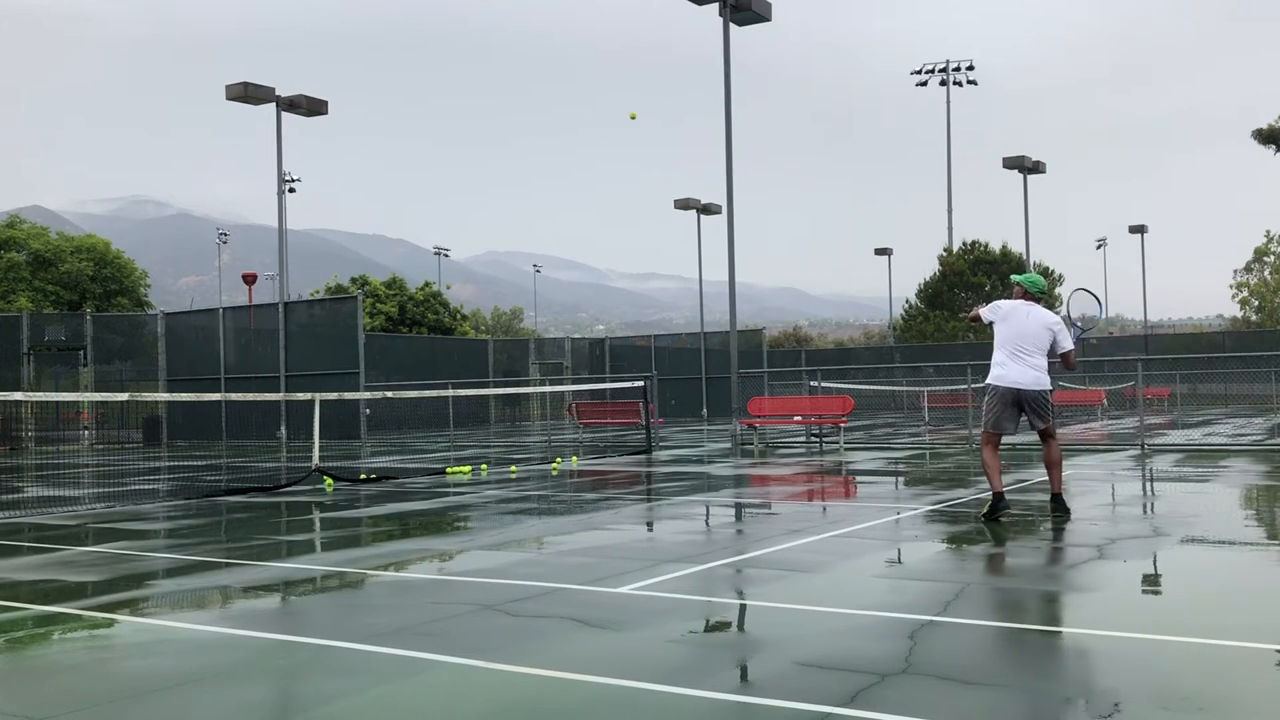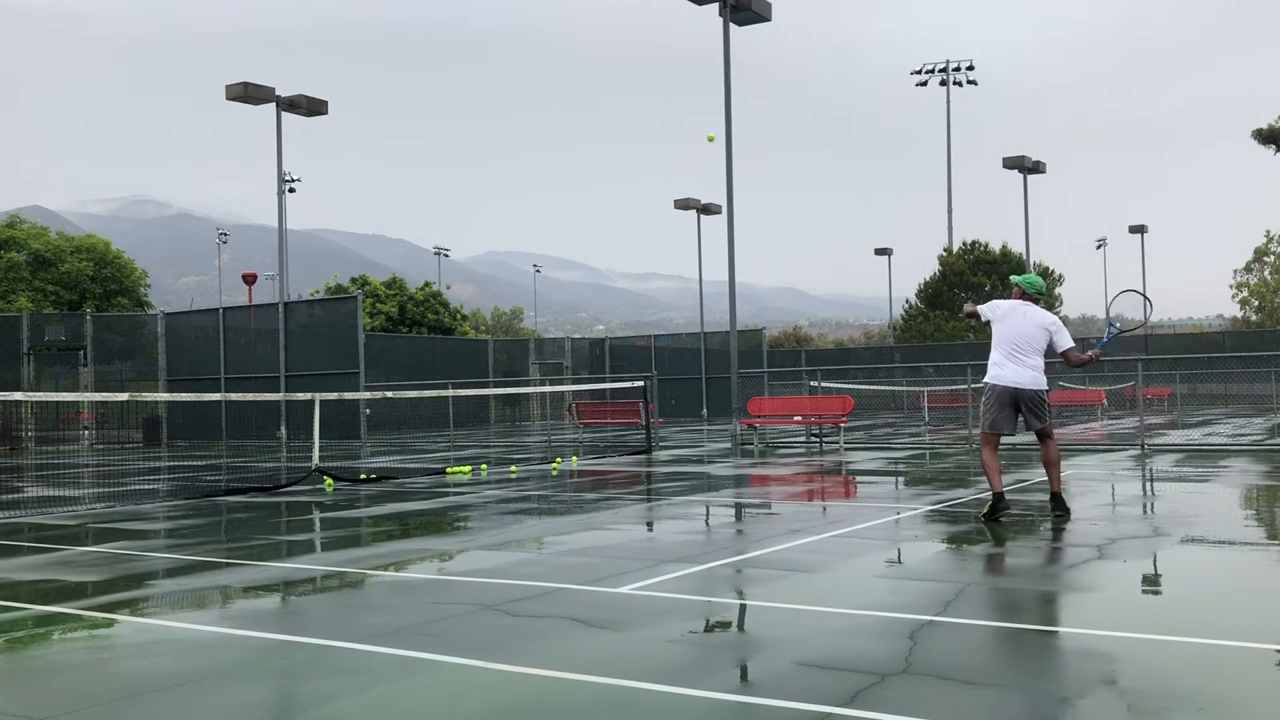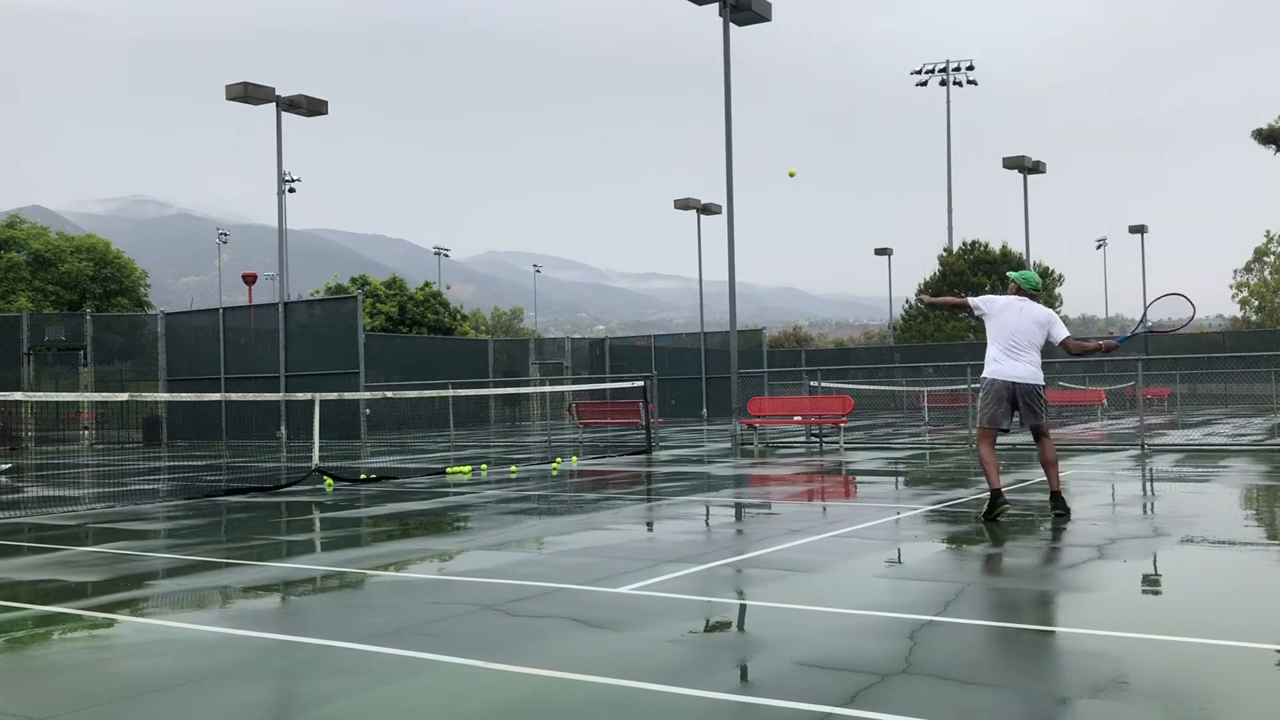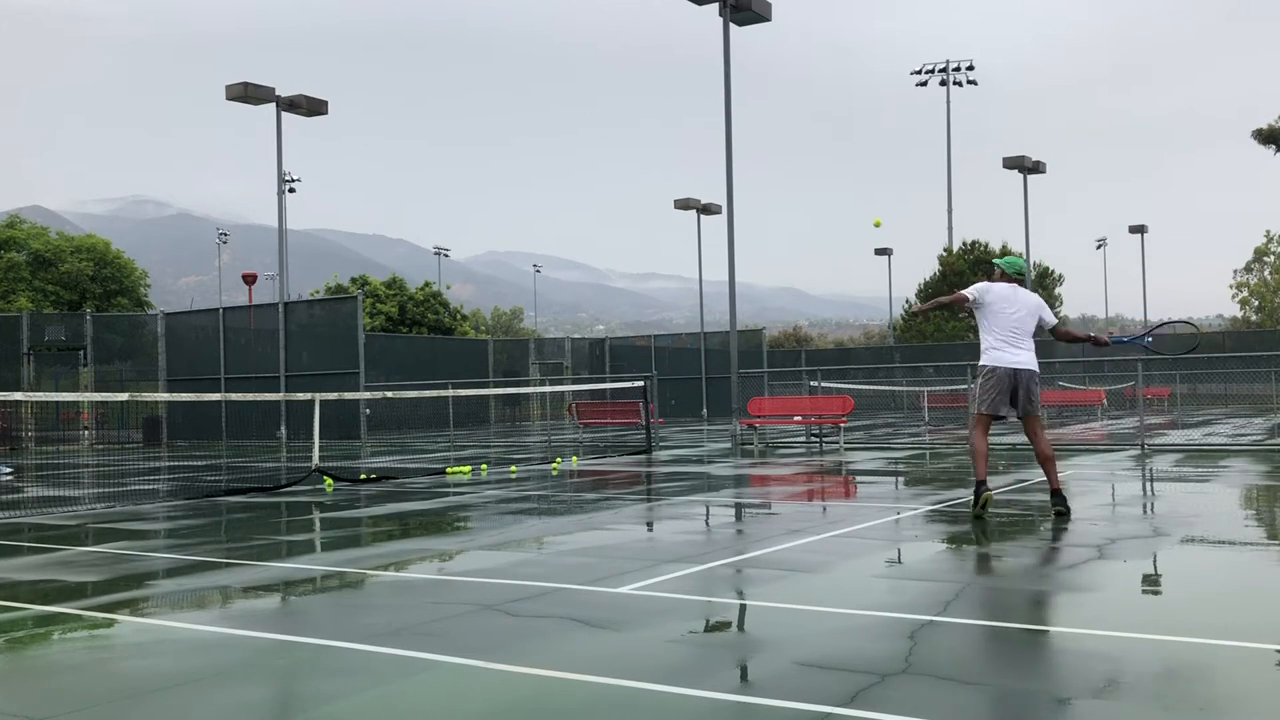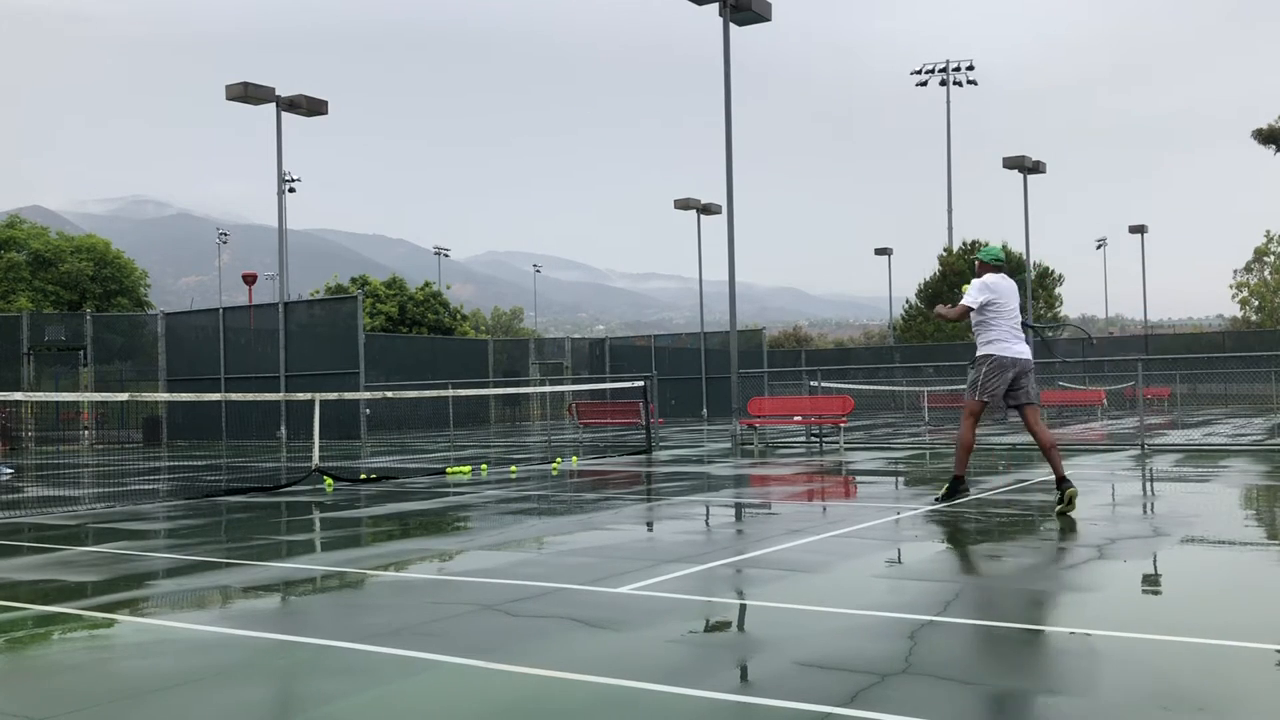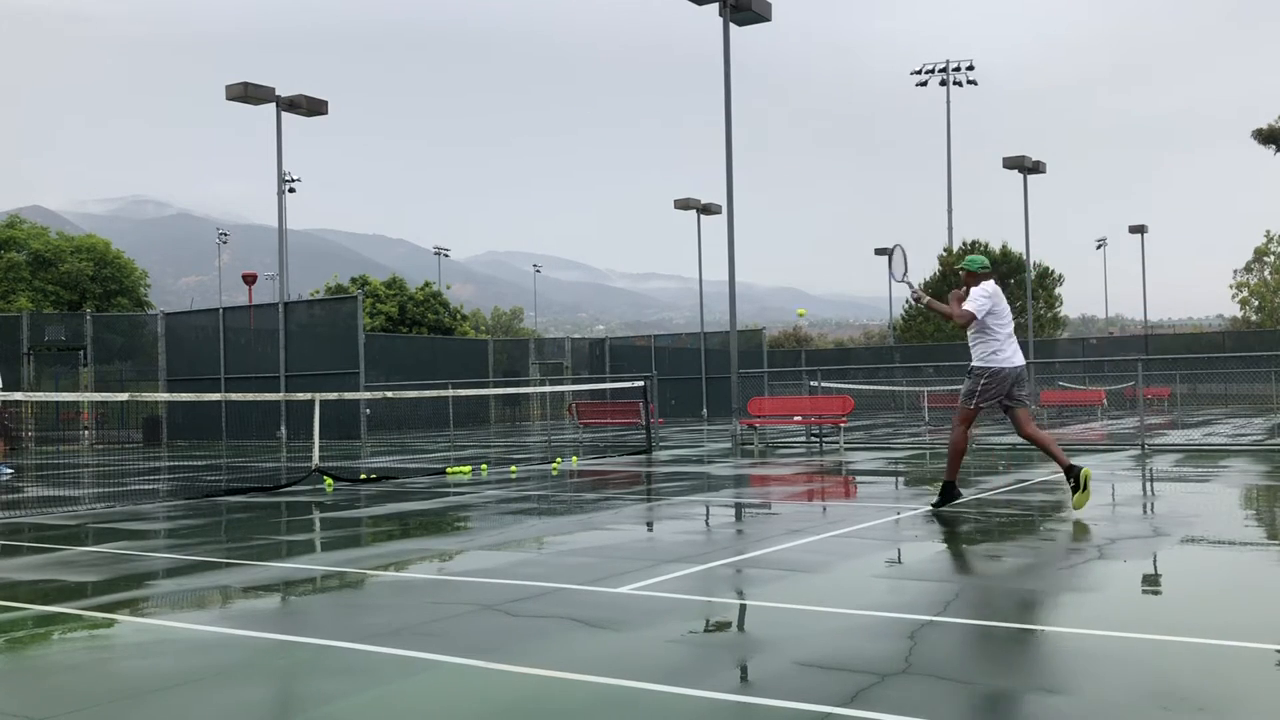
dt=0.1s
person 1, frame 1
left shoulder: (1001, 307)
right shoulder: (1053, 320)
left elbow: (975, 316)
right elbow: (1070, 363)
left wrist: (977, 310)
left hip: (1000, 384)
right hip: (1036, 386)
left knee: (988, 446)
right knee: (1049, 439)
left ankle: (998, 498)
right ankle: (1057, 499)
person 1, frame 2
left shoulder: (1000, 306)
right shoulder: (1050, 320)
left elbow: (969, 312)
right elbow: (1074, 361)
left wrist: (967, 306)
right wrist: (1091, 356)
left hip: (998, 383)
right hip: (1033, 386)
left knee: (988, 446)
right knee: (1047, 440)
left ankle: (998, 498)
right ankle: (1057, 498)
person 1, frame 3
left shoulder: (993, 302)
right shoulder: (1047, 315)
left elbow: (957, 302)
right elbow: (1073, 348)
left wrist: (930, 300)
right wrist: (1102, 346)
left hip: (997, 379)
right hip: (1030, 381)
left knee: (986, 443)
right knee: (1043, 440)
left ankle: (997, 496)
right ankle: (1057, 499)
person 1, frame 4
left shoulder: (985, 290)
right shoulder: (1034, 300)
left elbow: (952, 299)
right elbow: (1061, 333)
left wrist: (923, 307)
right wrist: (1092, 338)
left hip: (995, 367)
right hip: (1027, 369)
left knee: (978, 430)
right knee: (1036, 433)
left ankle: (981, 487)
right ankle: (1057, 495)
person 1, frame 5
left shoulder: (984, 282)
right shoulder: (1009, 283)
left elbow: (955, 315)
left wrist: (939, 311)
left hip: (996, 358)
right hip: (1021, 359)
left knee: (969, 418)
right knee: (1035, 425)
left ankle: (958, 482)
right ankle: (1063, 484)
person 1, frame 6
left shoulder: (982, 291)
right shoulder: (989, 289)
left elbow: (962, 321)
right elbow: (964, 307)
left wrist: (928, 301)
right wrist: (942, 302)
left hip: (991, 366)
right hip: (1013, 367)
left knee: (960, 424)
right knee: (1027, 429)
left ankle: (949, 487)
right ankle: (1072, 472)
